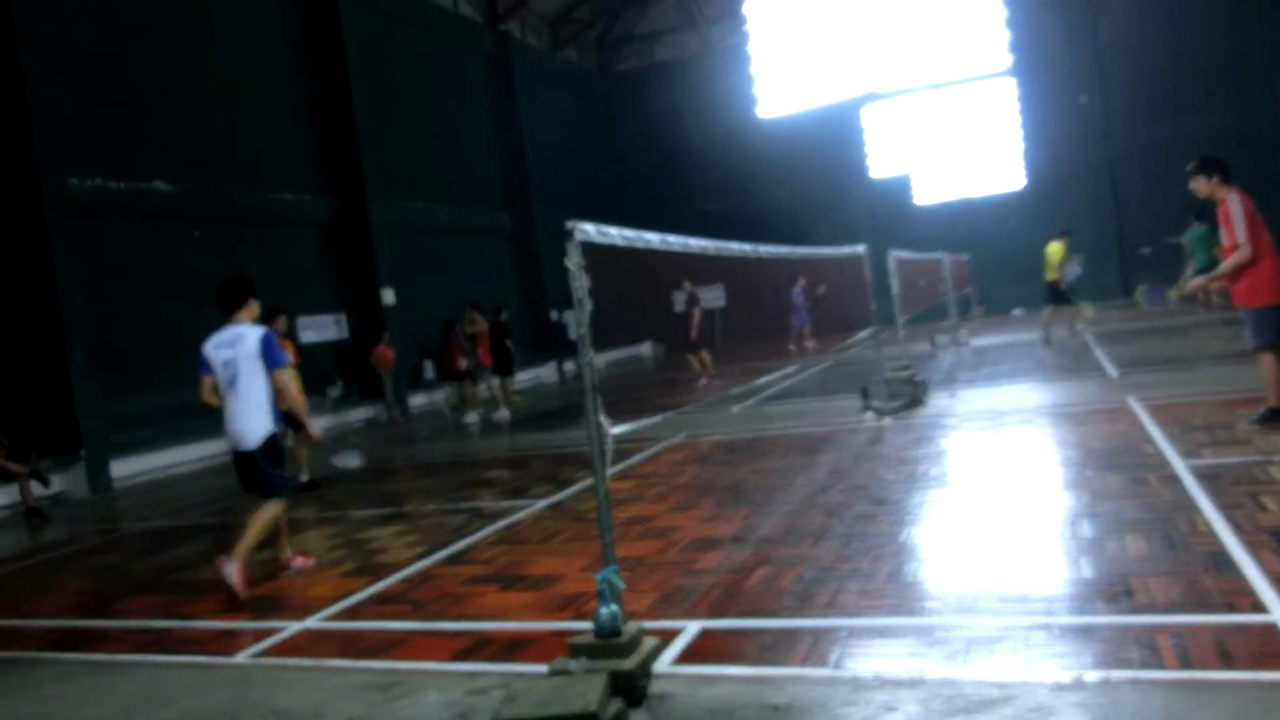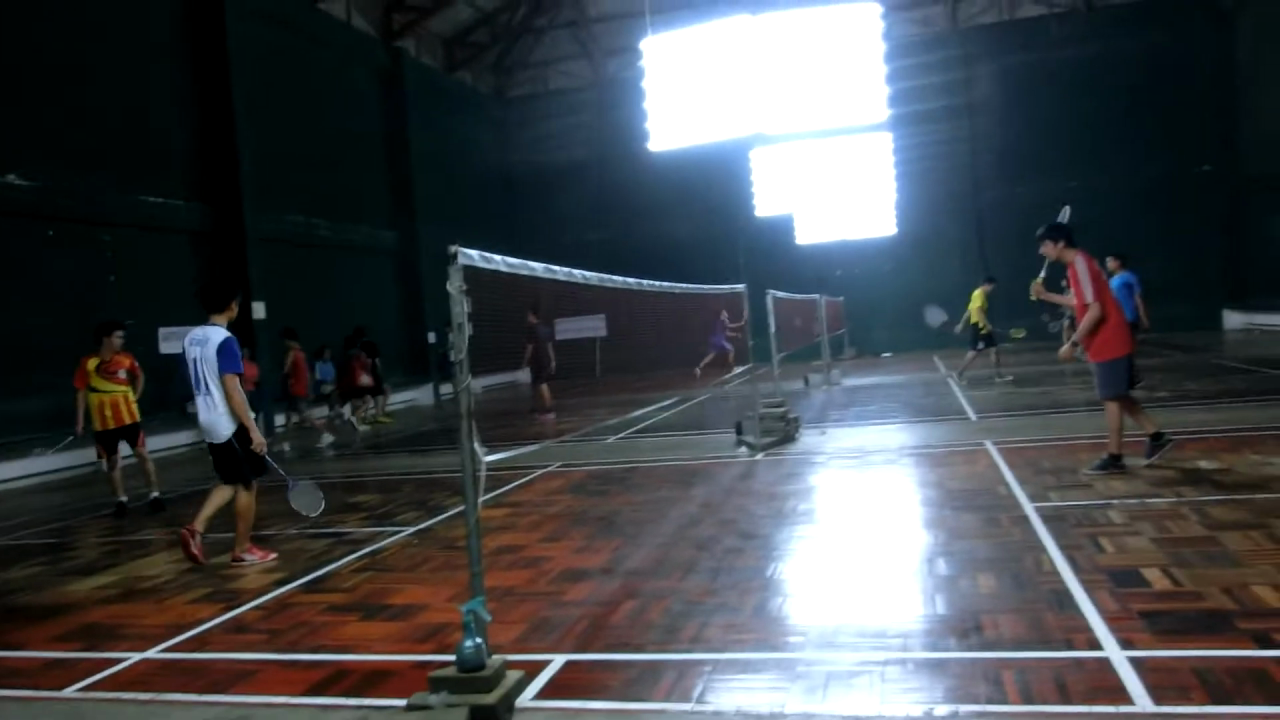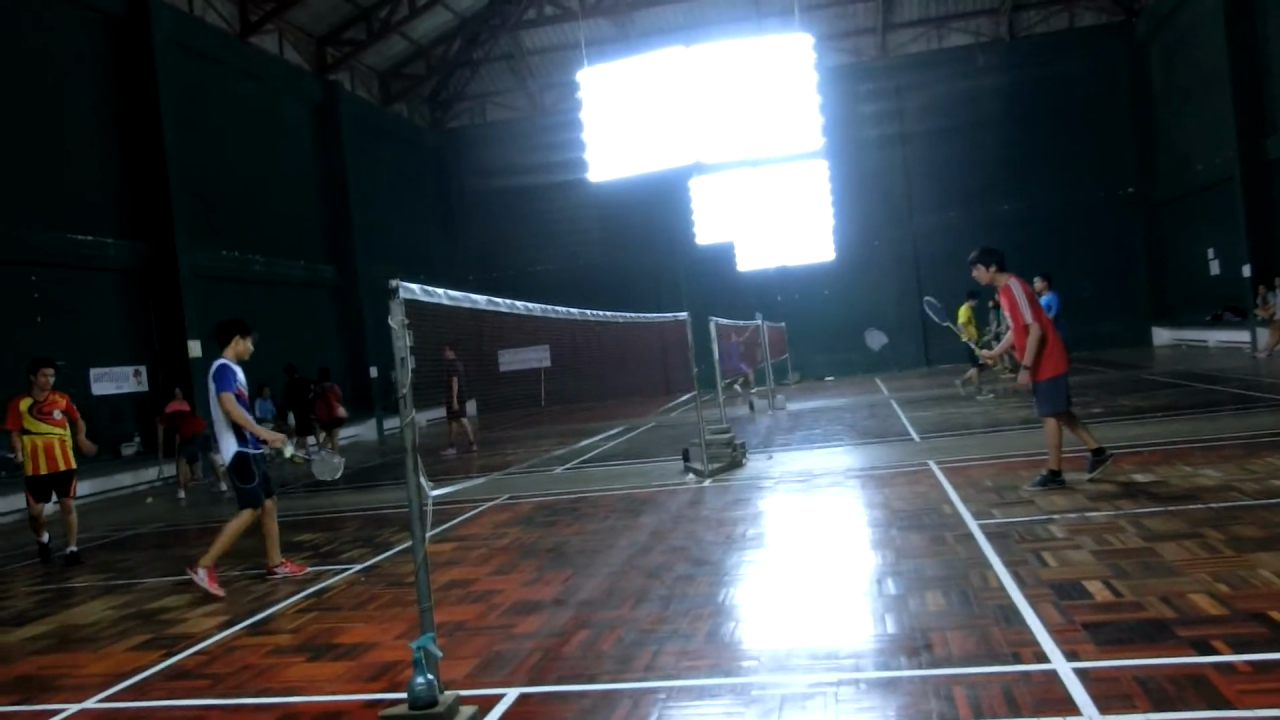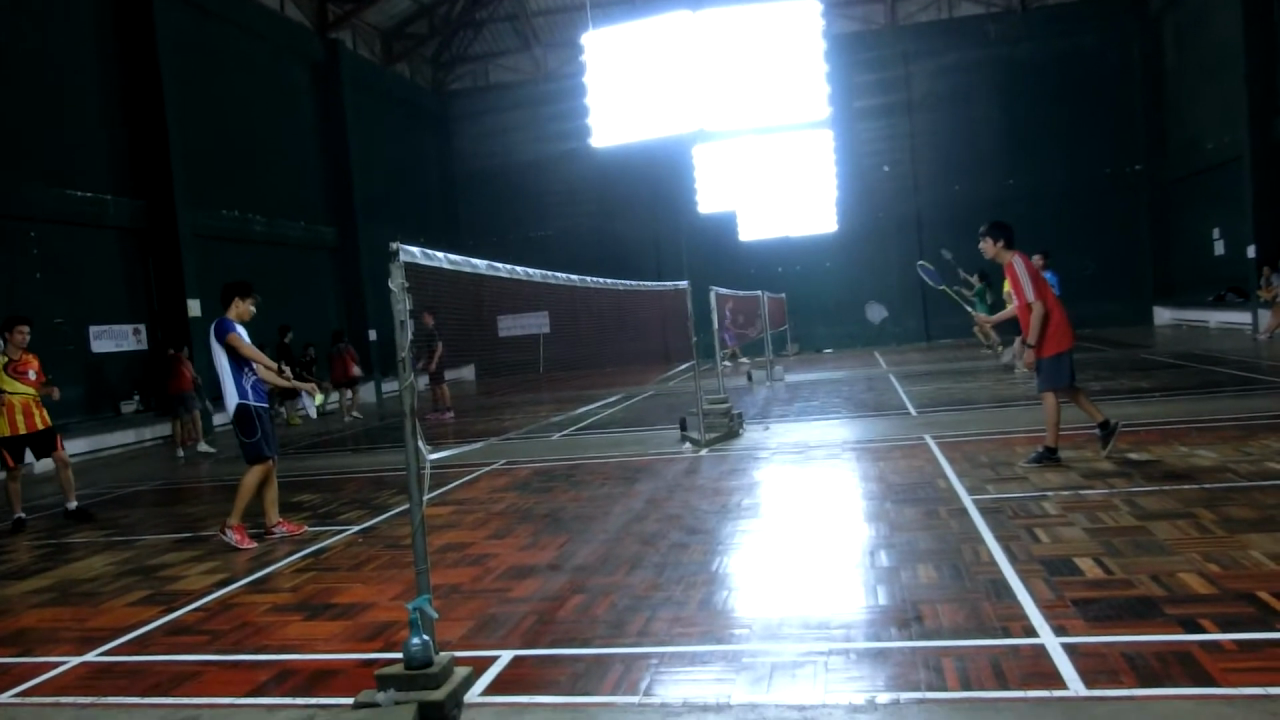
dt=0.7s
person 1, frame 1
left shoulder: (211, 344)
right shoulder: (261, 336)
left elbow: (207, 395)
right elbow: (283, 385)
right wrist: (307, 422)
left hip: (236, 433)
right hip: (261, 430)
left knee: (271, 494)
right knee: (275, 500)
left ankle: (286, 557)
right ankle: (234, 560)
person 1, frame 2
left shoulder: (192, 338)
right shoulder: (225, 341)
right elbow: (232, 390)
right wrist: (253, 430)
left hip: (210, 424)
right hip: (232, 424)
left knee: (230, 483)
right knee: (247, 484)
left ankle: (195, 529)
right ankle: (243, 548)
person 1, frame 3
left shoulder: (231, 370)
right shoulder: (224, 369)
right elbow: (229, 407)
left wrist: (262, 433)
right wrist: (263, 432)
left hip: (250, 448)
right hip: (240, 450)
left knee: (268, 504)
right knee: (249, 511)
left ankle: (276, 564)
right ankle: (203, 566)
person 1, frame 4
left shoulder: (238, 330)
right shoulder: (222, 325)
left elbow: (258, 371)
right elbow: (242, 347)
left wrist: (297, 385)
right wrist: (278, 367)
left hip: (258, 404)
right hip: (244, 405)
left knee: (270, 462)
right knee: (261, 463)
left ankle: (274, 523)
right ankle: (232, 525)
person 2, frame 1
left shoulder: (1234, 202)
right shoulder: (1230, 202)
left elbow: (1245, 252)
left wrist: (1208, 278)
right wrist: (1221, 278)
left hip: (1258, 289)
right hip: (1252, 288)
person 2, frame 2
left shoulder: (1081, 265)
right shoulder: (1077, 265)
left elbow: (1095, 311)
left wrist: (1072, 343)
right wrist: (1047, 296)
left hip: (1108, 343)
right hip: (1109, 342)
left knee: (1111, 398)
right knee: (1119, 396)
left ankle: (1114, 458)
right ankle: (1156, 437)
person 2, frame 3
left shoulder: (1014, 288)
right shoulder: (1005, 289)
left elbow: (1035, 330)
left wrist: (1025, 368)
right wrist: (995, 352)
left hip: (1046, 362)
right hip: (1046, 362)
left knee: (1049, 415)
right knee: (1059, 413)
left ankle: (1054, 474)
right ankle: (1097, 452)
person 2, frame 4
left shoulder: (1018, 265)
right shoulder: (1012, 264)
left elbow: (1038, 309)
left wrist: (1030, 347)
right wrist: (993, 319)
left hip: (1050, 337)
right hip: (1054, 336)
left knee: (1048, 391)
right knee: (1065, 388)
left ankle: (1050, 451)
right ankle: (1105, 426)
person 3, frame 1
left shoulder: (288, 345)
left wrist: (301, 396)
right wrist: (275, 398)
right hip: (278, 404)
left knee: (301, 438)
left ankle: (304, 478)
person 3, frame 2
left shoulder: (127, 359)
right shoulder: (87, 364)
left elbow: (139, 376)
right elbow: (81, 392)
left wrist: (135, 396)
right wrist: (79, 421)
left hip: (128, 416)
right hip: (103, 420)
left knee: (142, 453)
right knee: (111, 461)
left ankle: (155, 495)
right ankle: (121, 500)
person 3, frame 3
left shoulder: (62, 399)
right shoulder: (19, 404)
left elbow: (78, 421)
right elbow: (15, 433)
left wrist: (82, 440)
right wrist: (18, 451)
left hip: (63, 462)
right hip: (35, 466)
left knee: (68, 505)
right knee: (35, 511)
left ankle: (72, 549)
right ankle: (42, 538)
person 3, frame 4
left shoulder: (33, 360)
left wrist: (50, 390)
left hip: (38, 420)
left knee: (63, 460)
left ankle: (72, 506)
right ankle: (18, 516)
